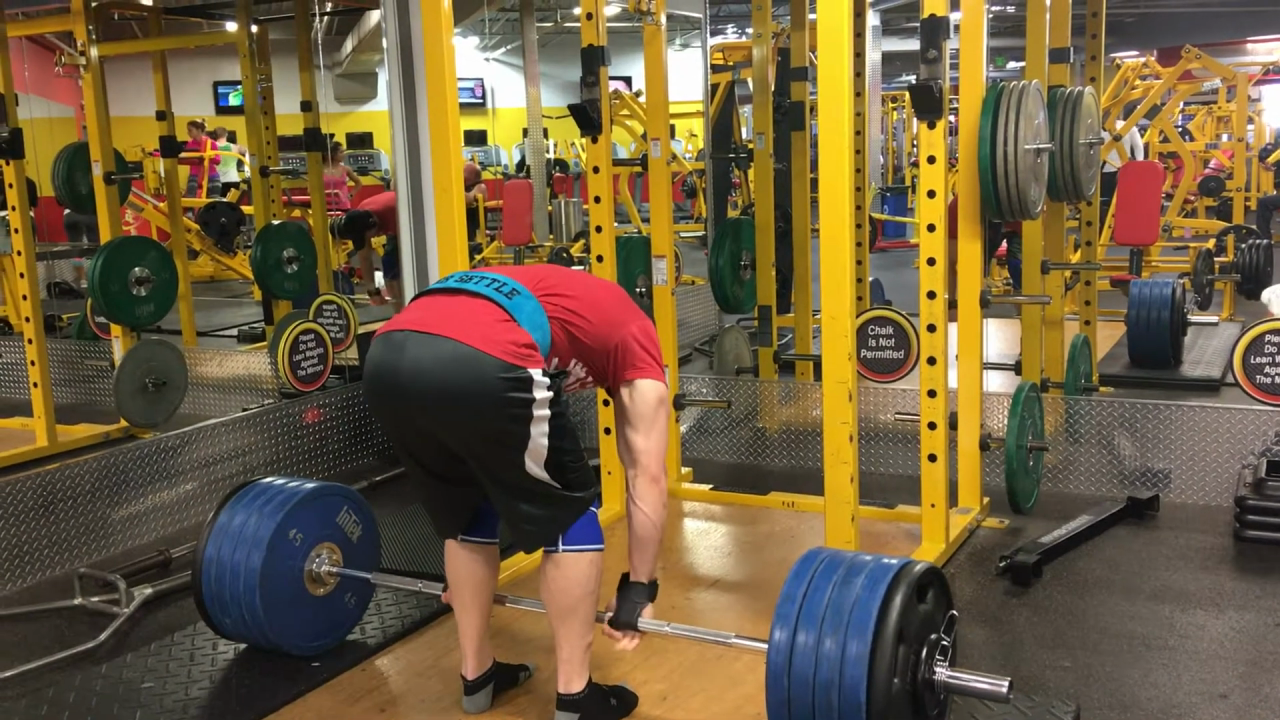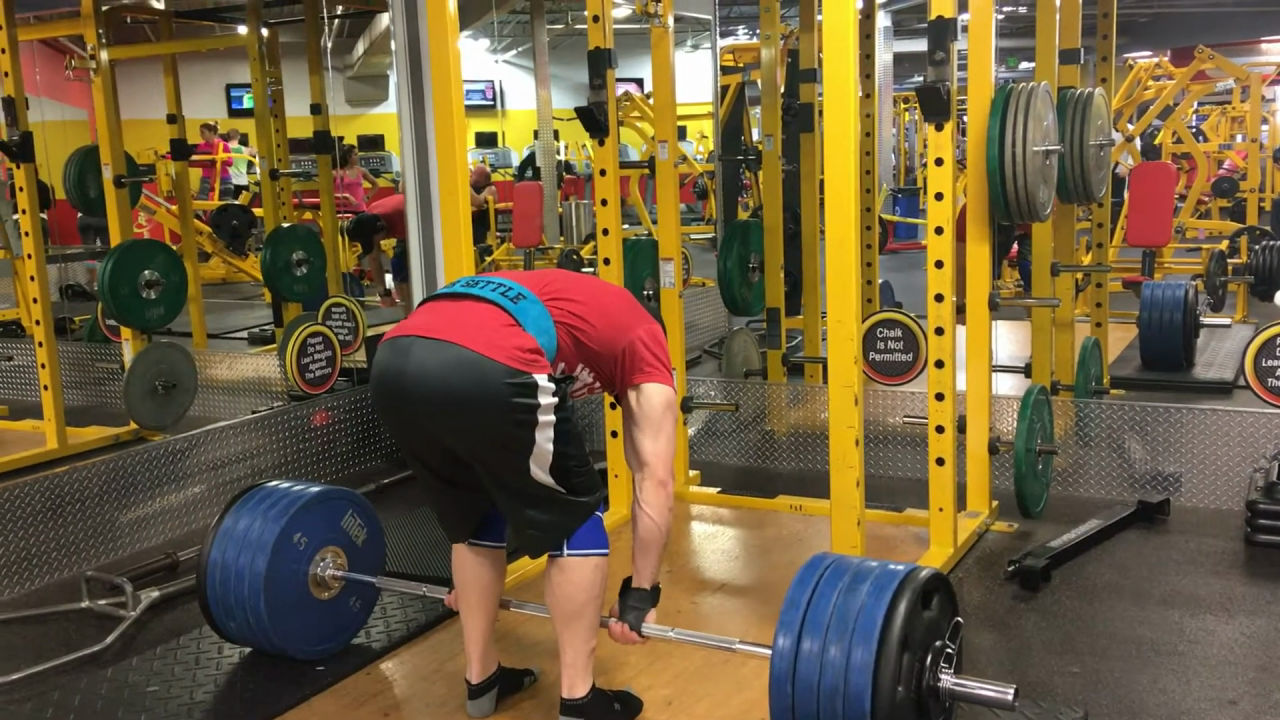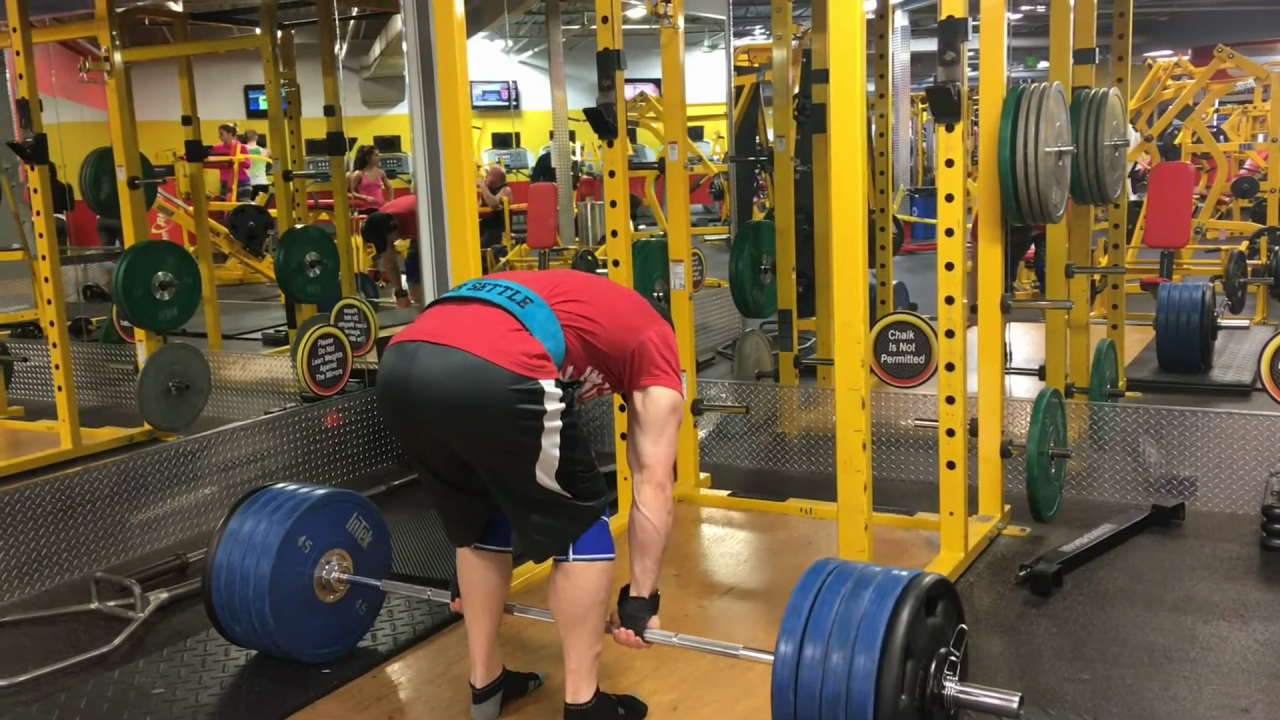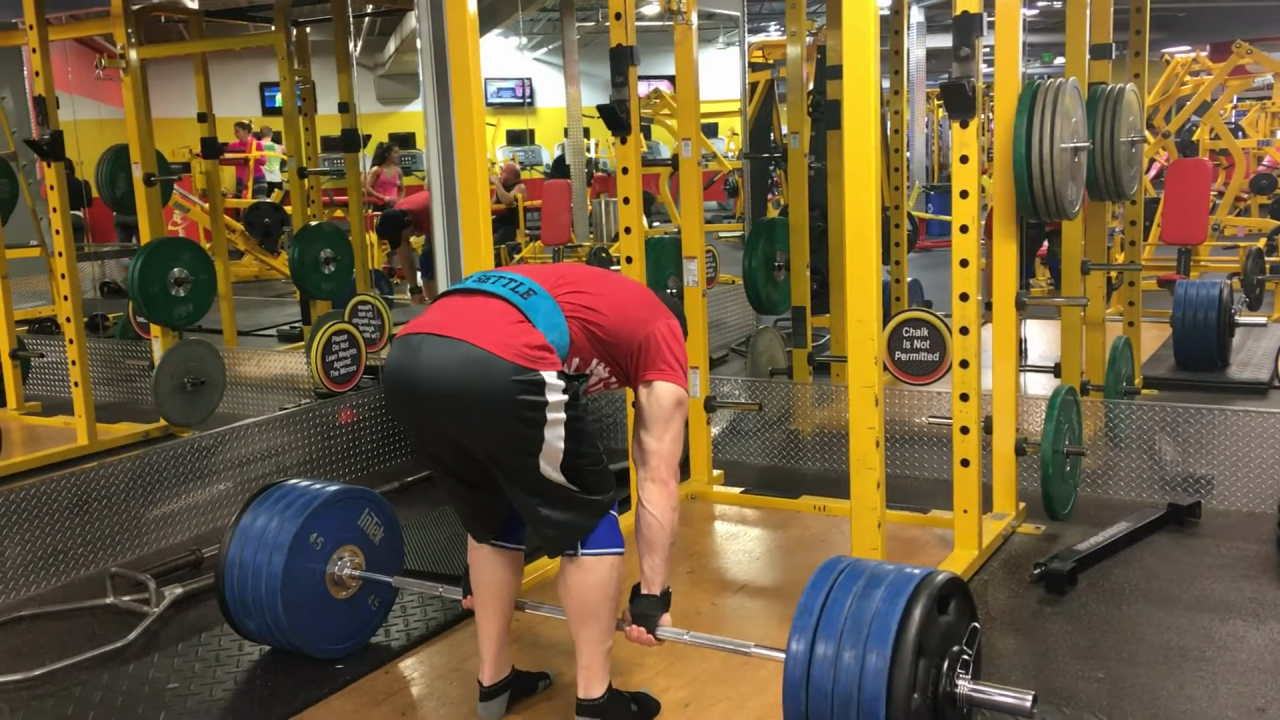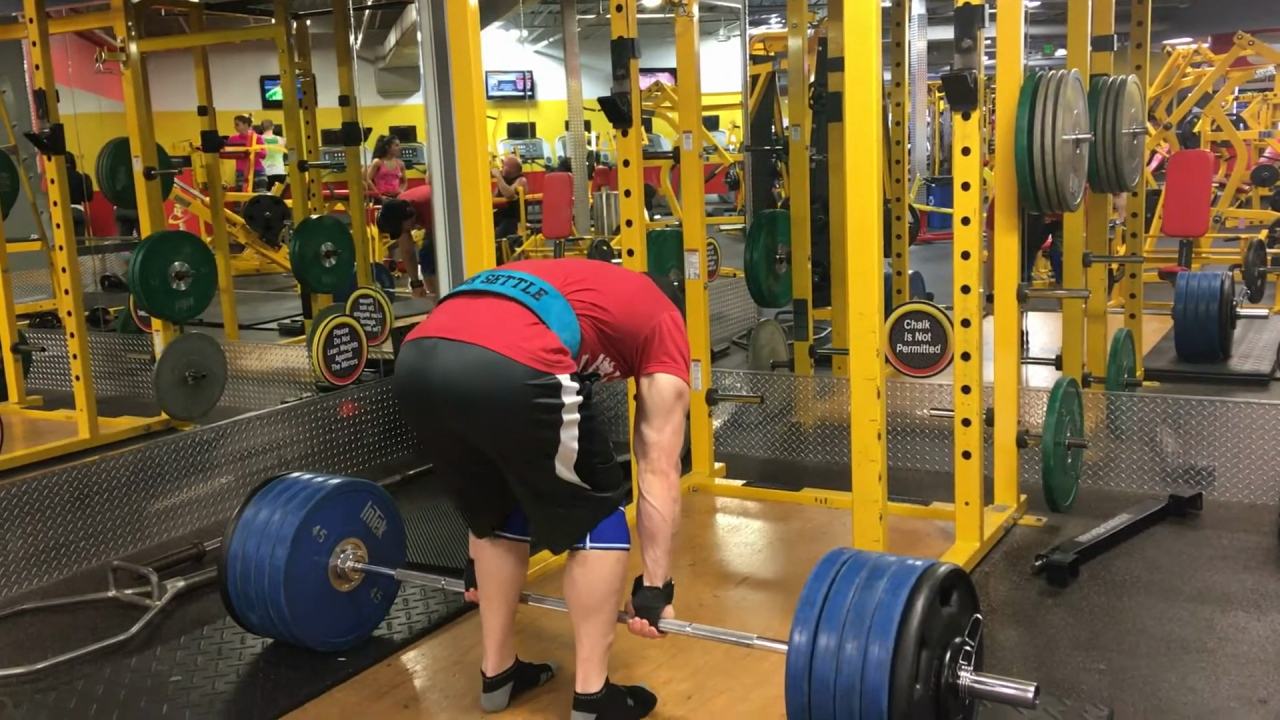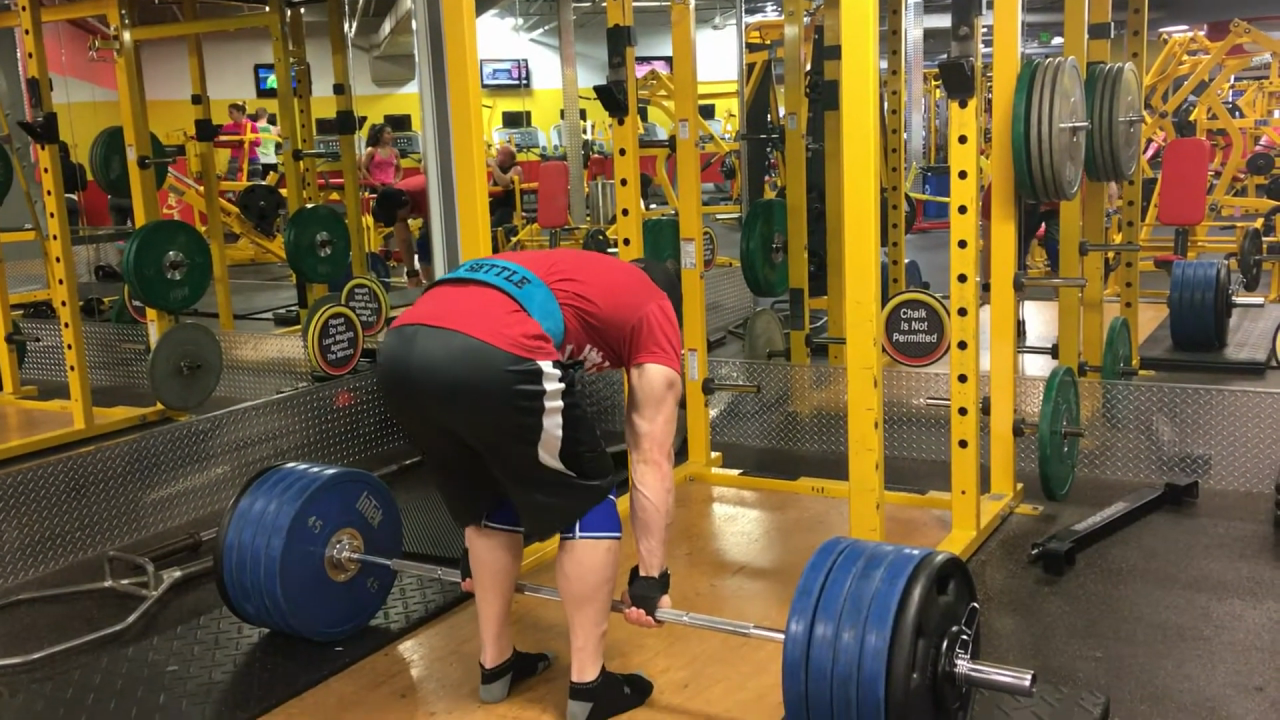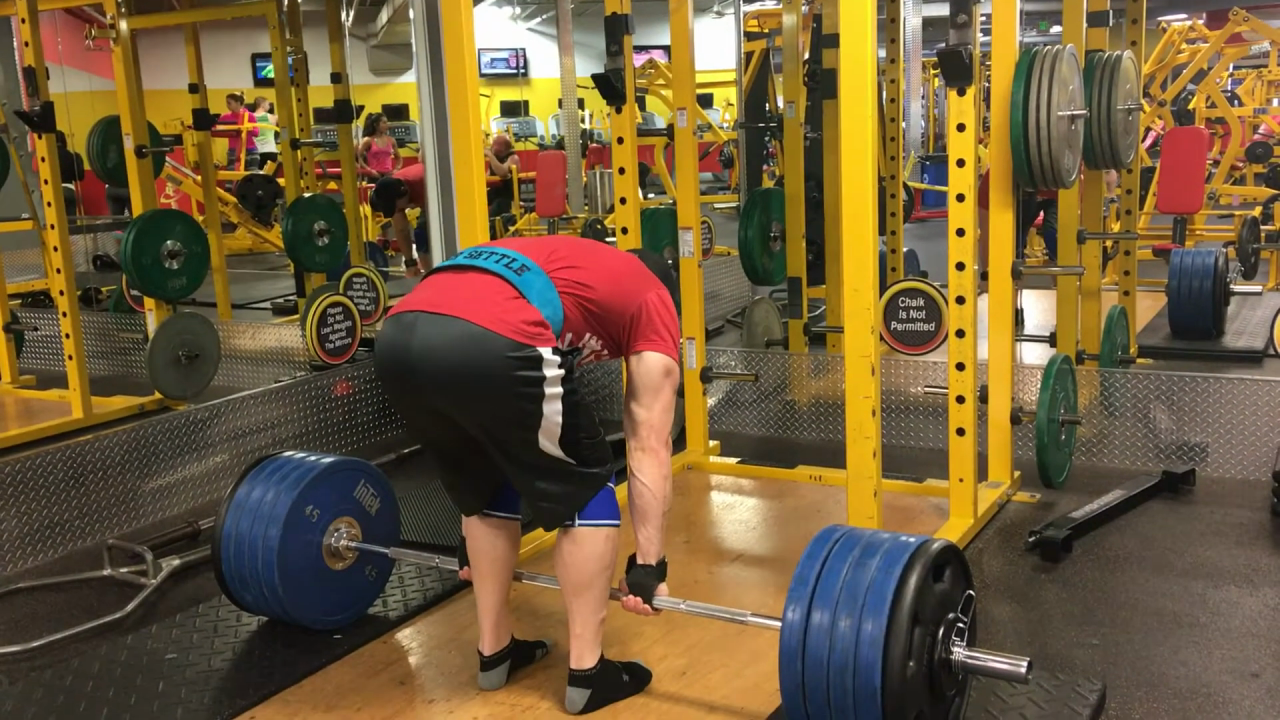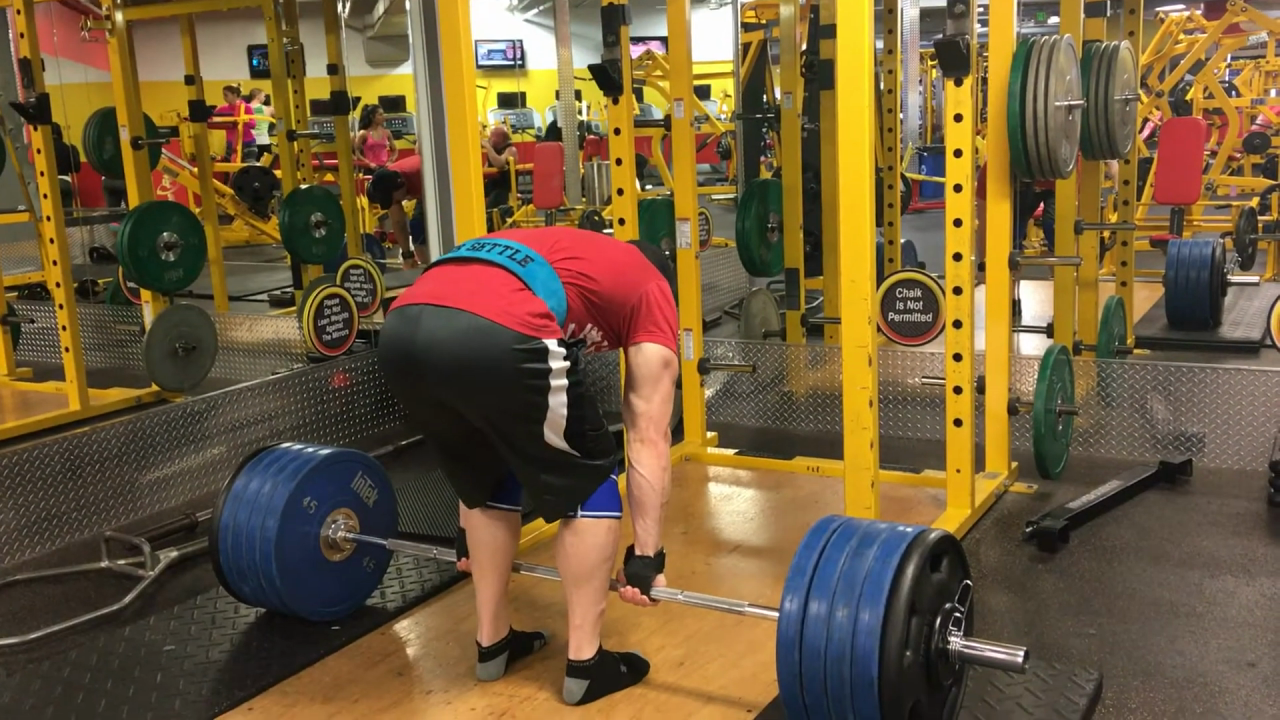
dt=0.4s
person 1, frame 1
right shoulder: (634, 334)
right elbow: (647, 475)
right wrist: (638, 589)
left hip: (387, 357)
right hip: (480, 366)
left knee: (467, 512)
right knee: (569, 515)
left ankle: (477, 675)
person 1, frame 2
right shoulder: (644, 340)
left elbow: (504, 472)
right elbow: (654, 480)
right wrist: (640, 595)
left hip: (393, 361)
right hip: (486, 371)
left knee: (475, 514)
right knee: (574, 520)
left ankle: (482, 680)
person 1, frame 3
right shoulder: (653, 340)
left elbow: (500, 470)
right elbow: (652, 482)
right wrist: (641, 600)
left hip: (401, 365)
right hip: (492, 376)
left knee: (480, 516)
right knee: (579, 524)
left ankle: (486, 684)
person 1, frame 4
right shoulder: (661, 333)
left elbow: (510, 473)
right elbow: (657, 478)
left wrist: (475, 574)
right wrist: (652, 595)
left hip: (408, 357)
right hip: (497, 368)
left knee: (490, 512)
right knee: (587, 518)
left ankle: (494, 681)
person 1, frame 5
right shoulder: (663, 321)
left elbow: (506, 453)
right elbow: (659, 469)
left wrist: (478, 565)
right wrist: (655, 588)
left hip: (417, 358)
right hip: (510, 369)
left knee: (500, 505)
right knee: (596, 513)
left ankle: (497, 673)
person 1, frame 6
right shoulder: (655, 311)
left elbow: (493, 446)
right elbow: (651, 459)
left wrist: (472, 557)
right wrist: (650, 577)
left hip: (401, 348)
right hip: (492, 358)
left knee: (490, 499)
right knee: (586, 501)
left ankle: (495, 663)
person 1, frame 7
right shoulder: (651, 300)
left elbow: (501, 437)
right elbow: (649, 447)
left wrist: (472, 544)
right wrist: (648, 565)
left hip: (399, 337)
right hip: (492, 345)
left knee: (489, 486)
right knee: (586, 489)
left ankle: (494, 652)
right ankle: (587, 673)
person 1, frame 8
right shoulder: (651, 289)
left elbow: (498, 424)
right elbow: (648, 437)
left wrist: (468, 534)
right wrist: (647, 557)
left hip: (403, 329)
right hip: (497, 337)
left knee: (489, 476)
right knee: (589, 481)
left ankle: (492, 643)
right ankle: (585, 665)
